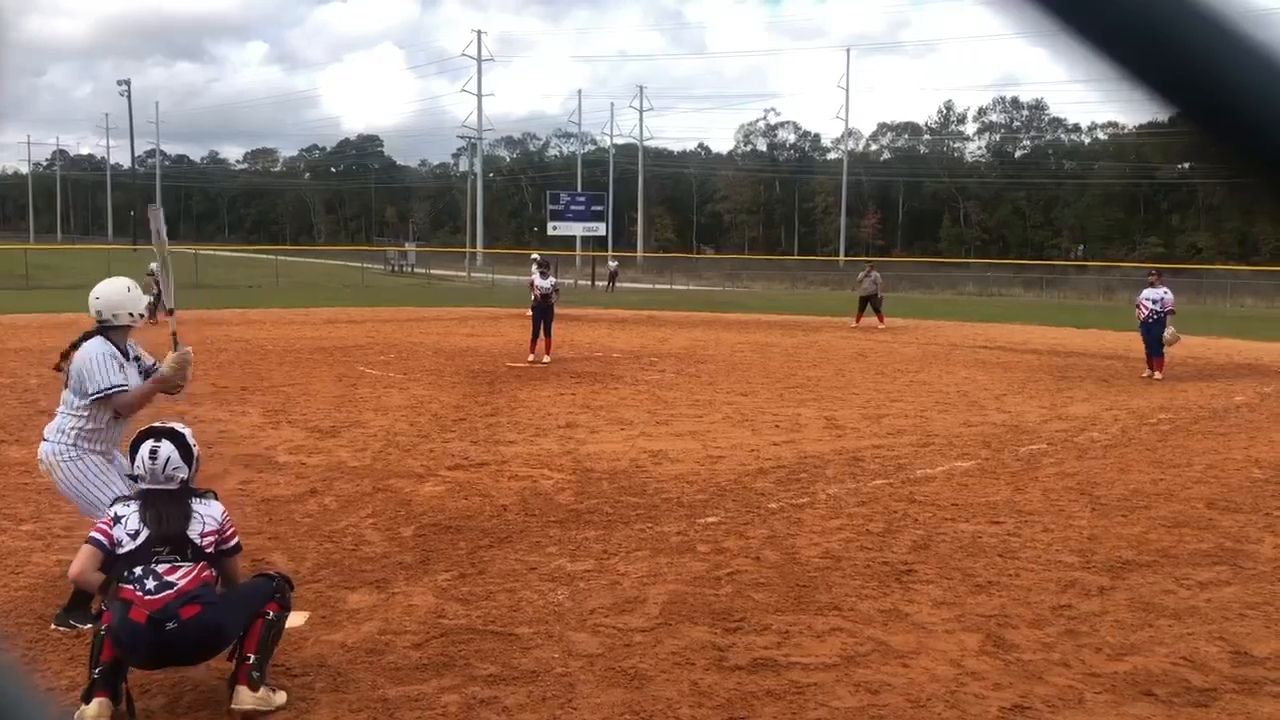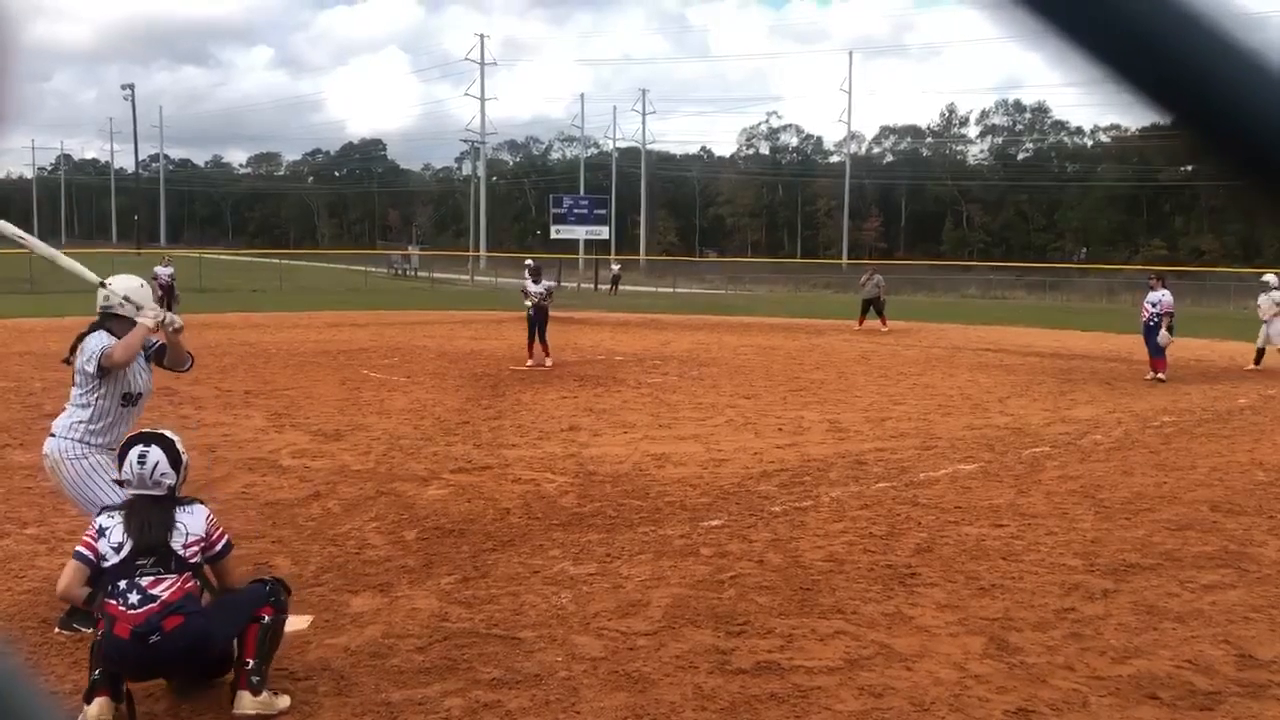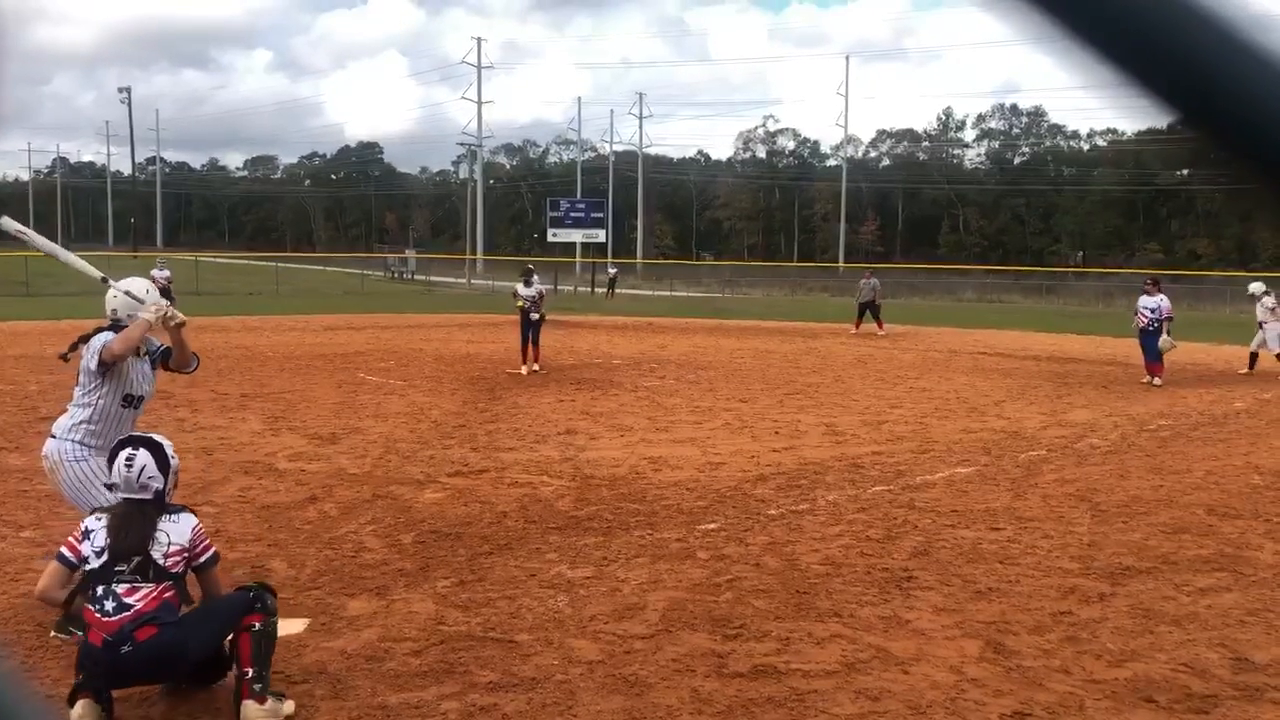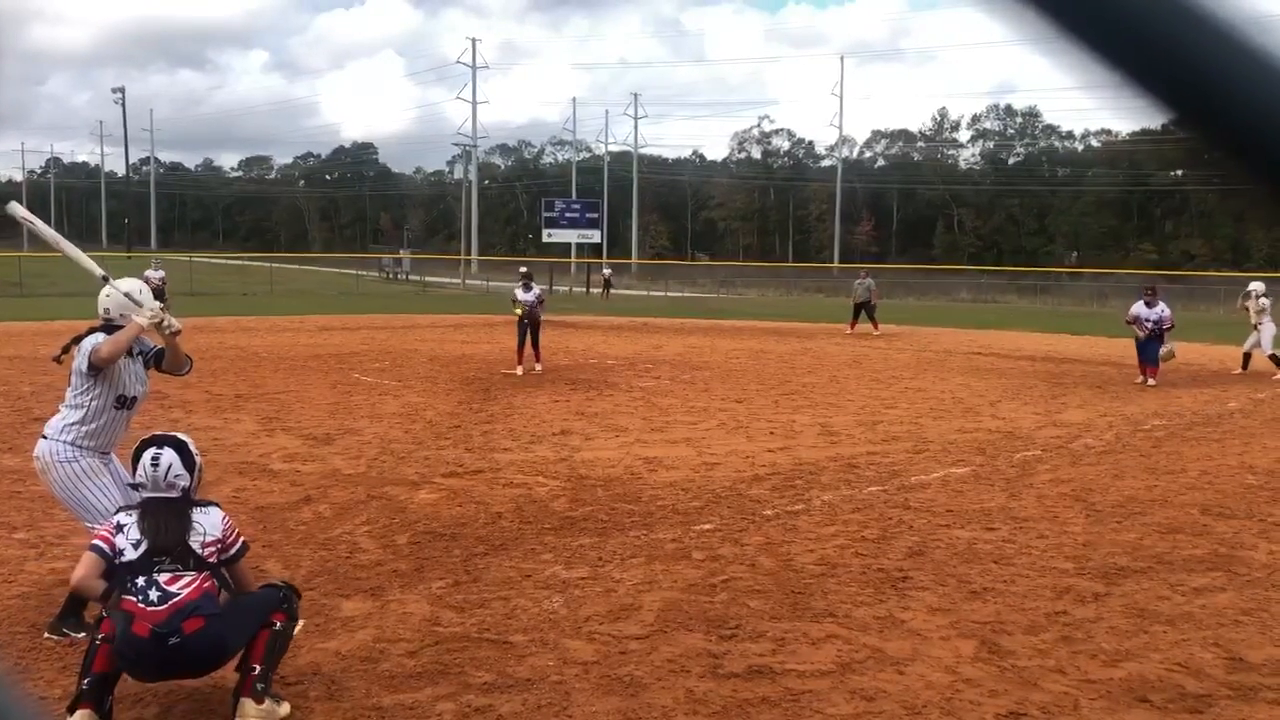
dt=1s
person 1, frame 1
left shoulder: (130, 350)
right shoulder: (96, 354)
left elbow: (168, 387)
right elbow: (125, 405)
left wrist: (176, 371)
right wrist: (164, 372)
left hip: (99, 452)
right hip: (67, 453)
right ankle: (73, 612)
person 1, frame 2
left shoulder: (141, 342)
right shoulder: (97, 341)
left elbow: (180, 362)
right elbow: (119, 358)
left wrist: (172, 333)
right wrist: (147, 324)
left hip: (104, 448)
right hip: (72, 448)
right ankle: (79, 614)
person 1, frame 3
left shoulder: (147, 347)
right shoulder: (103, 343)
left elbow: (186, 364)
right elbow: (118, 351)
left wrist: (175, 332)
right wrist: (148, 320)
left hip: (105, 452)
right hip: (72, 451)
person 1, frame 4
left shoulder: (139, 347)
right shoulder: (95, 343)
left elbow: (179, 367)
right elbow: (106, 355)
left wrist: (169, 337)
right wrist: (140, 325)
left hip: (97, 453)
right hip: (65, 452)
right ankle: (67, 620)
person 2, frame 1
left shoulder: (119, 512)
right shoulder: (211, 509)
left elbow: (79, 573)
right elbow: (232, 582)
left wrist: (119, 591)
left hip: (135, 644)
right hip: (199, 634)
left knee: (113, 608)
right knee: (274, 587)
right ankle: (249, 686)
person 2, frame 2
left shoulder: (105, 522)
right shoulder: (197, 515)
left elbow: (66, 589)
right elbow: (231, 587)
left wrist: (106, 607)
right wrist: (203, 612)
left hip: (123, 657)
right hip: (187, 645)
right knee: (271, 593)
right ankle: (251, 690)
person 2, frame 3
left shoulder: (92, 525)
right shoulder: (185, 523)
left elbow: (46, 589)
right elbow: (214, 597)
left wrist: (91, 608)
left hip: (101, 663)
right hip: (163, 656)
right knee: (256, 599)
person 2, frame 4
left shoulder: (121, 522)
right shoulder: (213, 517)
left elbow: (81, 581)
right elbow: (246, 590)
left wrist: (126, 604)
left hip: (137, 657)
right hip: (203, 647)
left knee: (113, 616)
right knee: (281, 598)
